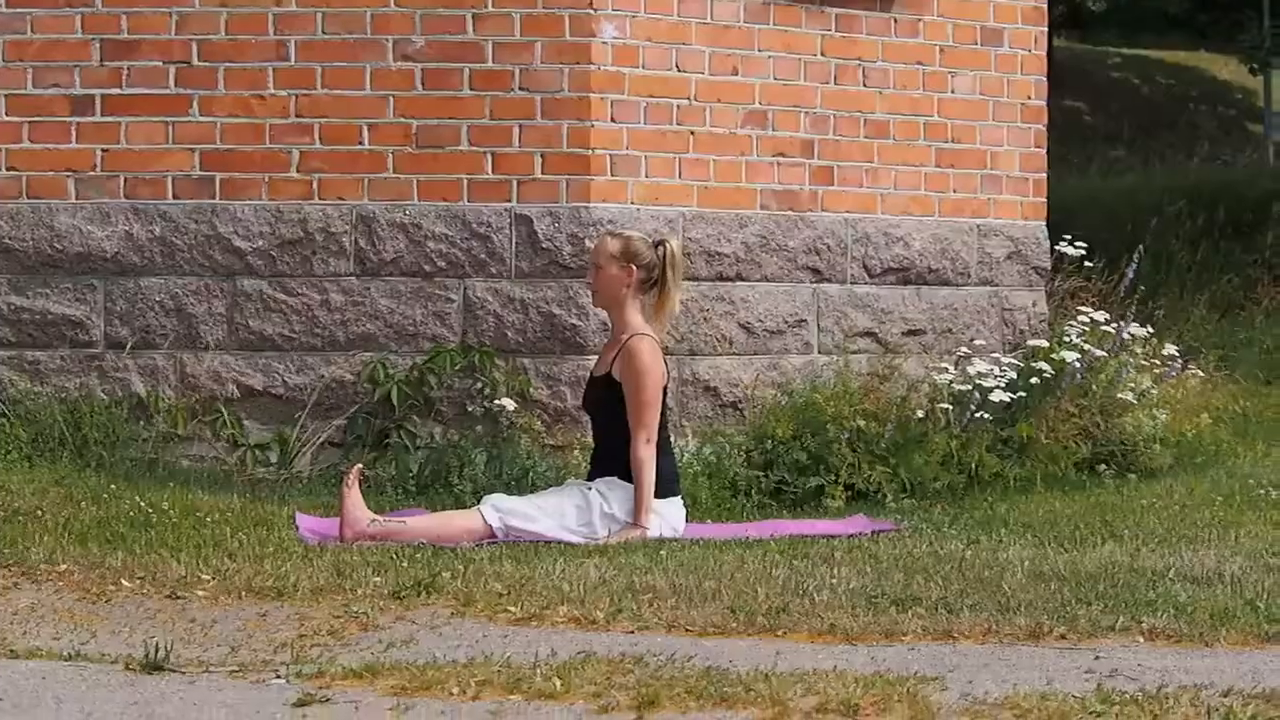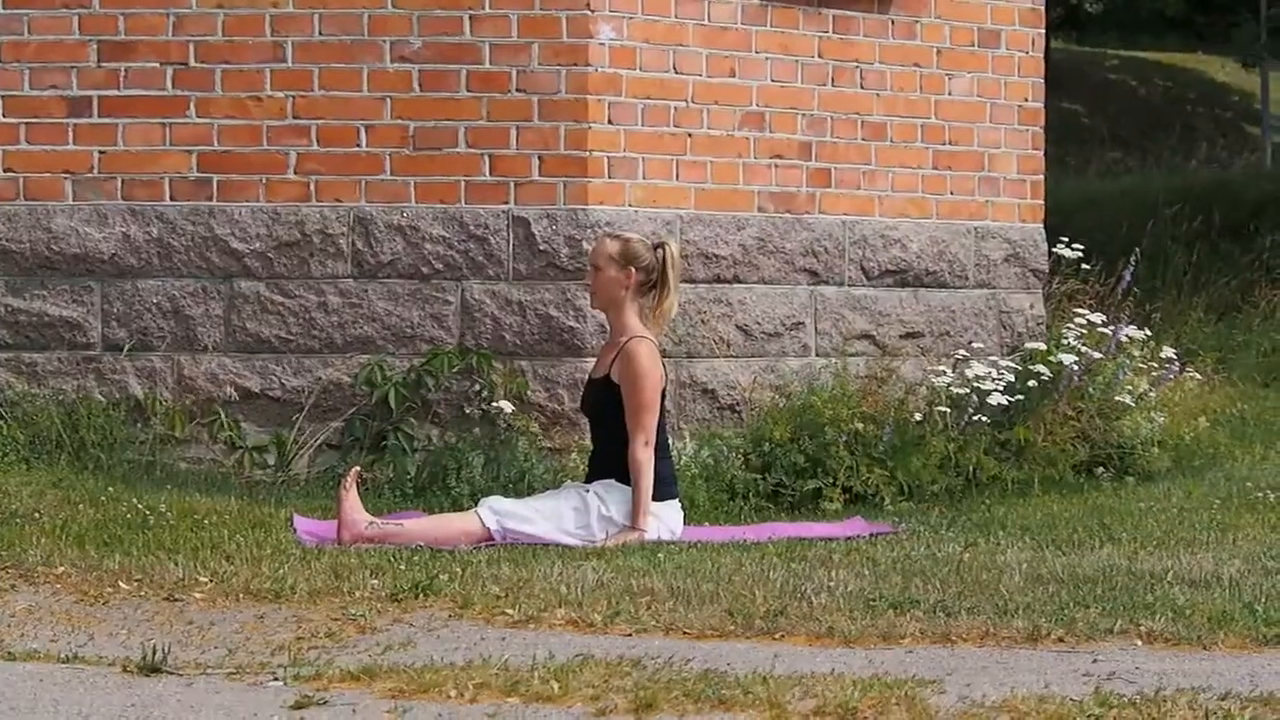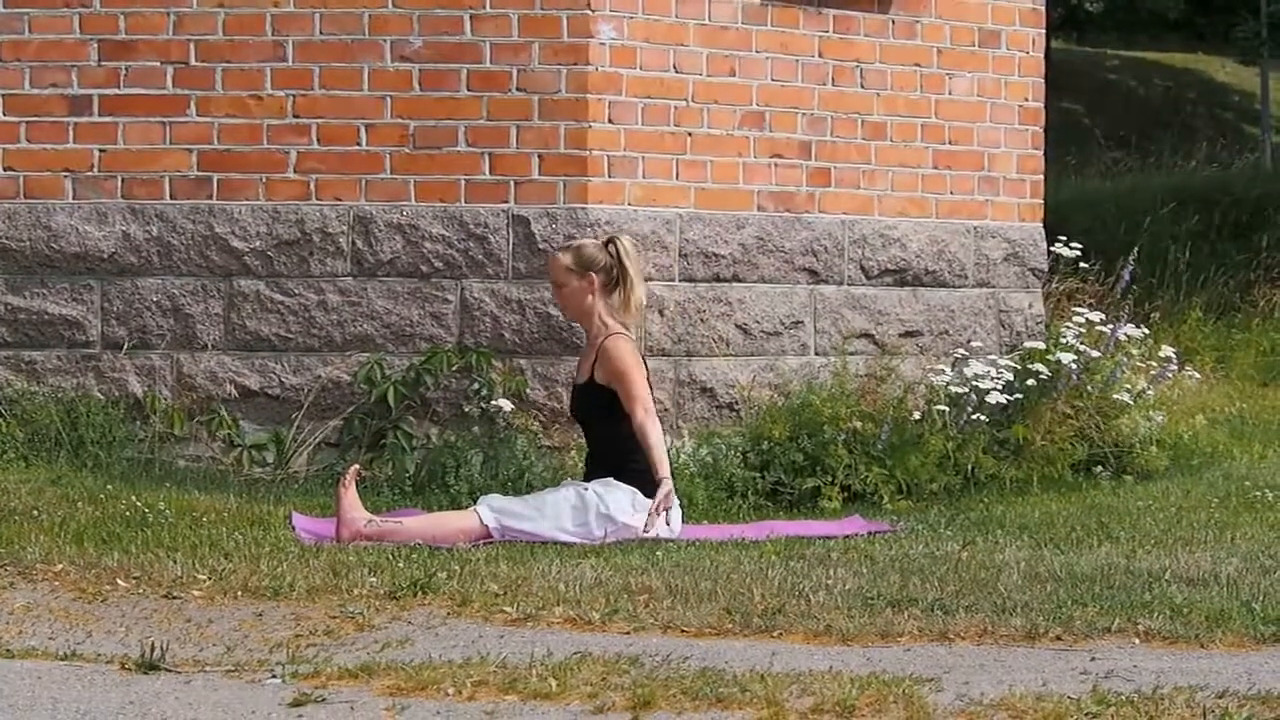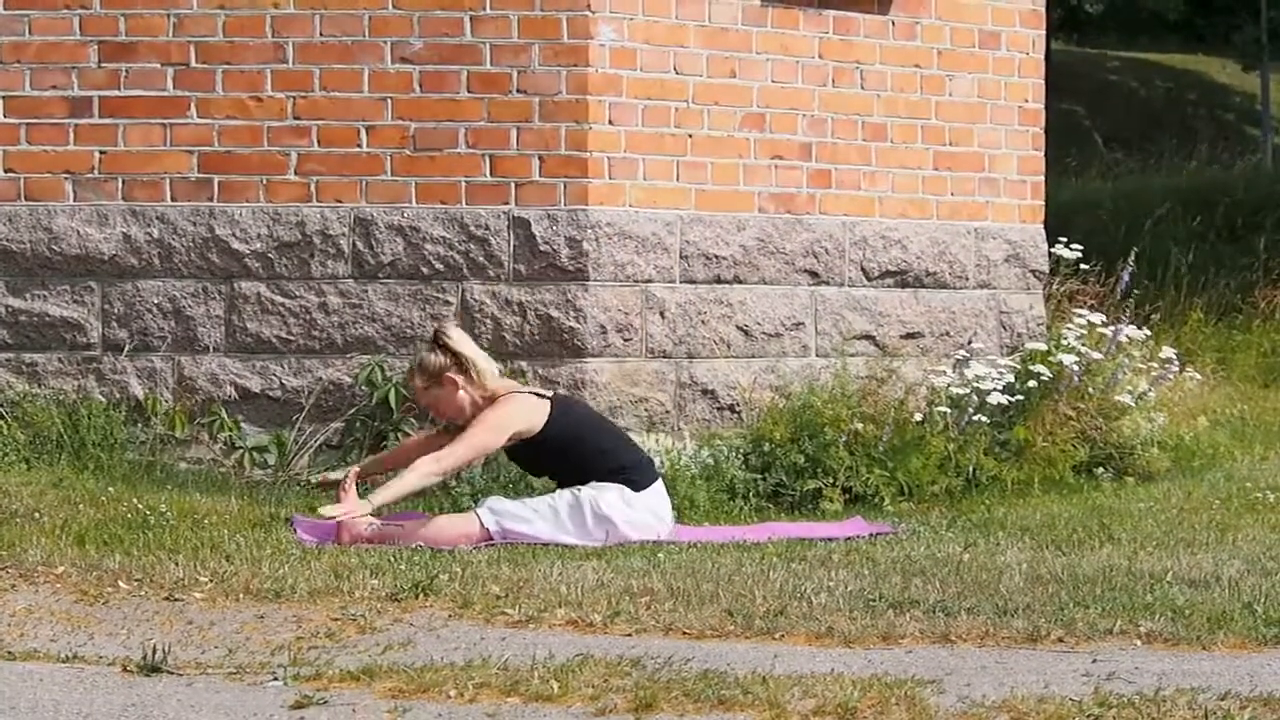
dt=0.7s
person 1, frame 1
left shoulder: (639, 348)
right shoulder: (617, 345)
left elbow: (645, 440)
left wrist: (641, 523)
left hip: (638, 502)
right hip: (611, 493)
left knee: (501, 515)
right knee: (503, 508)
left ankle: (372, 529)
right ankle: (376, 526)
person 1, frame 2
left shoulder: (638, 351)
right shoulder: (615, 348)
left elbow: (642, 443)
left wrist: (639, 525)
left hip: (637, 505)
right hip: (608, 495)
left knee: (498, 519)
right knee: (502, 511)
left ankle: (369, 532)
right ankle: (375, 528)
person 1, frame 3
left shoulder: (614, 347)
right shoulder: (596, 345)
left elbow: (643, 415)
left wrist: (664, 480)
left hip: (632, 502)
right hip: (610, 495)
left knee: (495, 518)
right knee: (497, 510)
left ankle: (368, 530)
right ankle: (373, 525)
person 1, frame 4
left shoulder: (509, 410)
right shoulder: (497, 403)
left elbow: (438, 464)
right elbow: (422, 446)
left wrist: (369, 503)
right wrist: (357, 472)
left hip: (630, 506)
right hip: (616, 503)
left knee: (489, 523)
left ankle: (365, 533)
